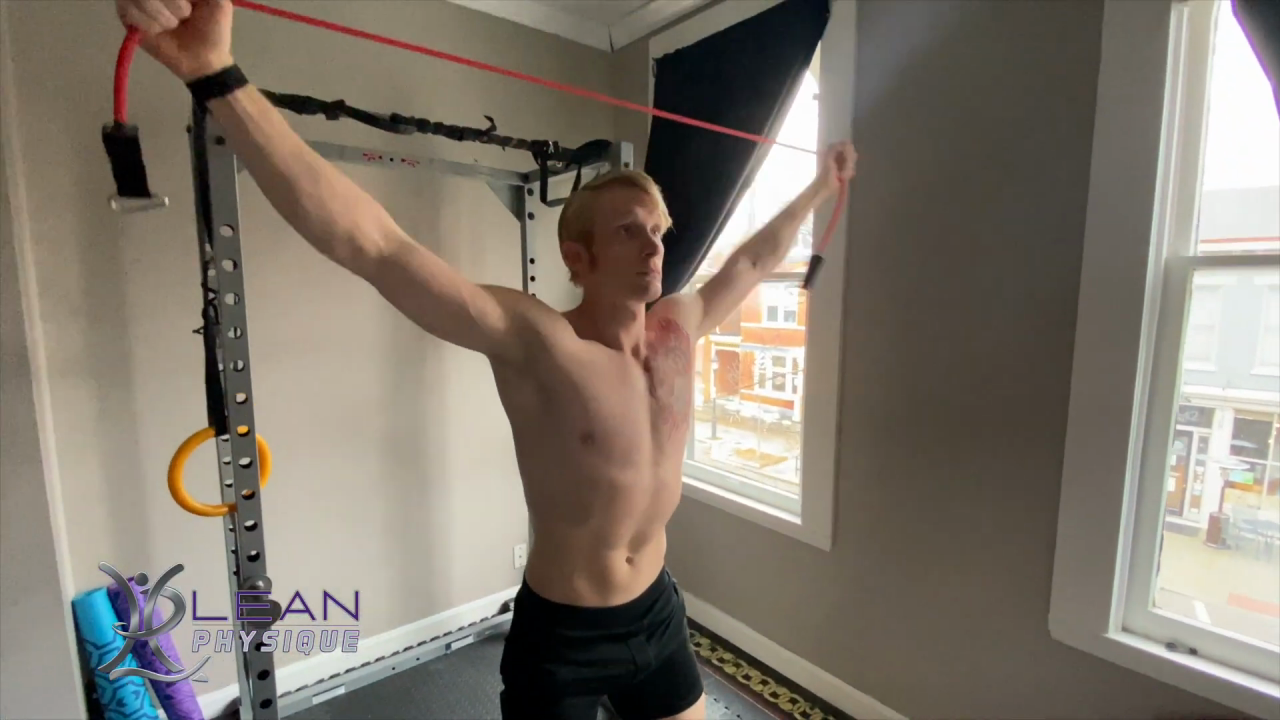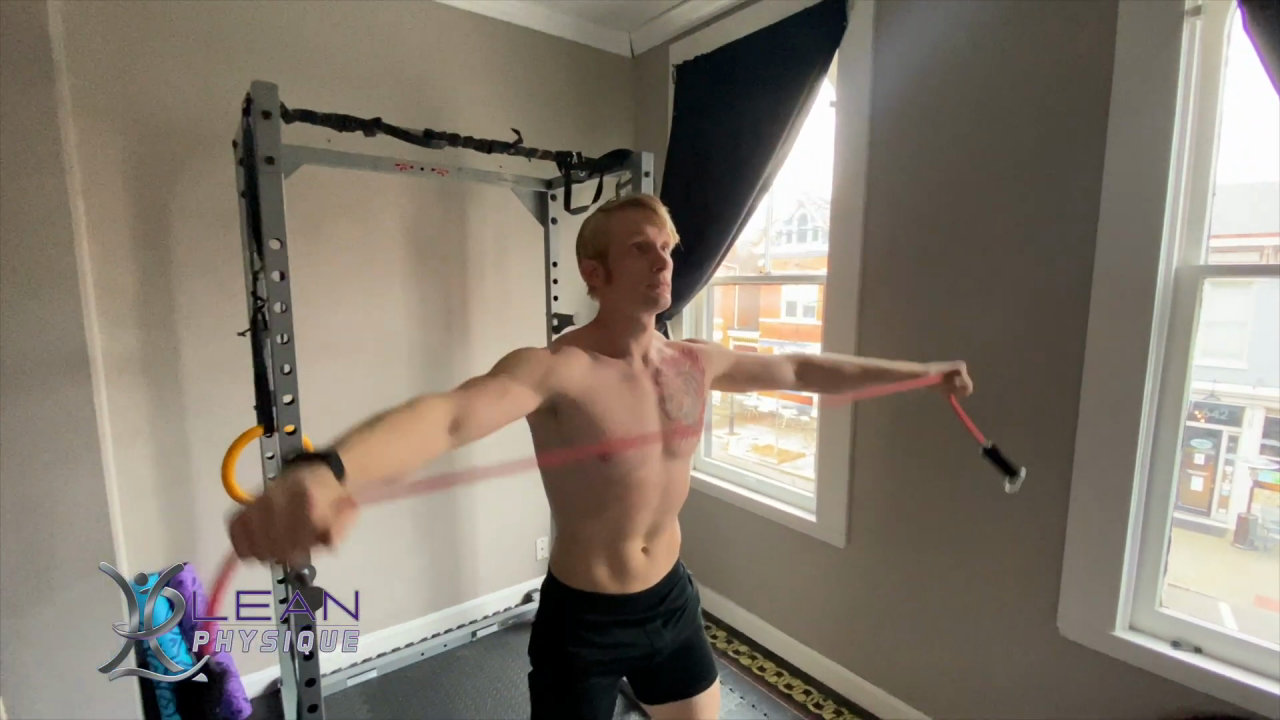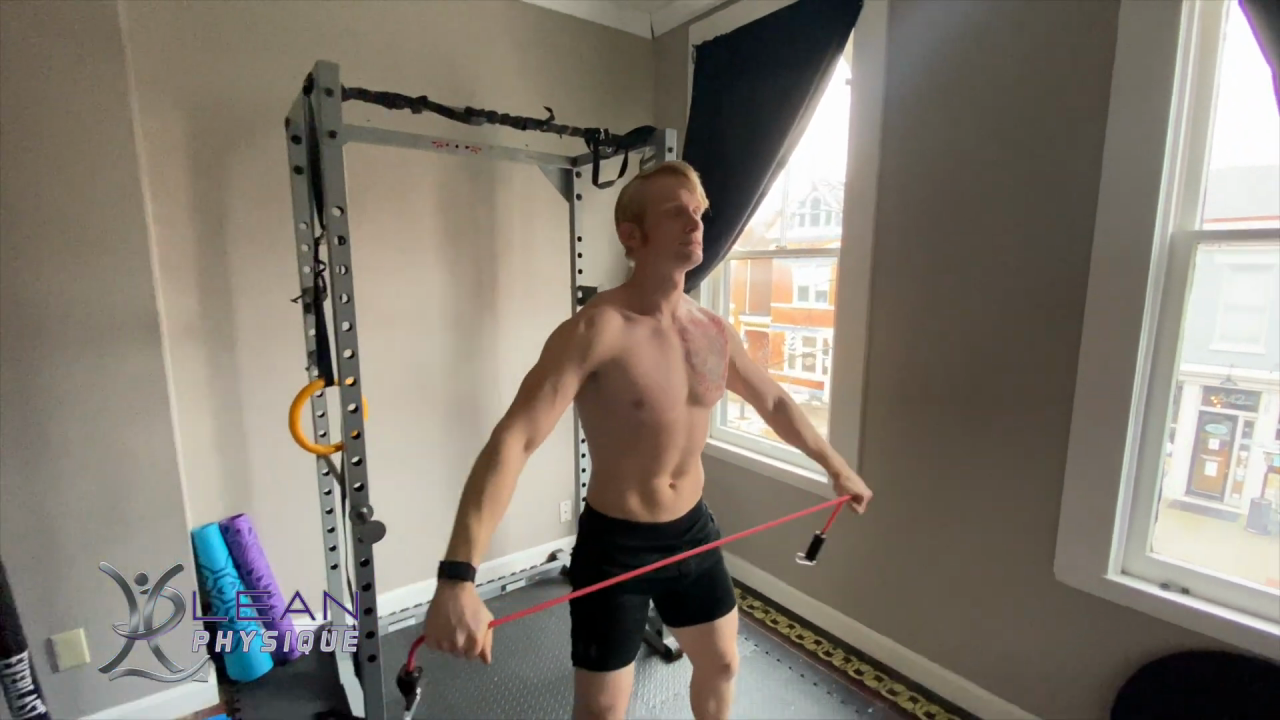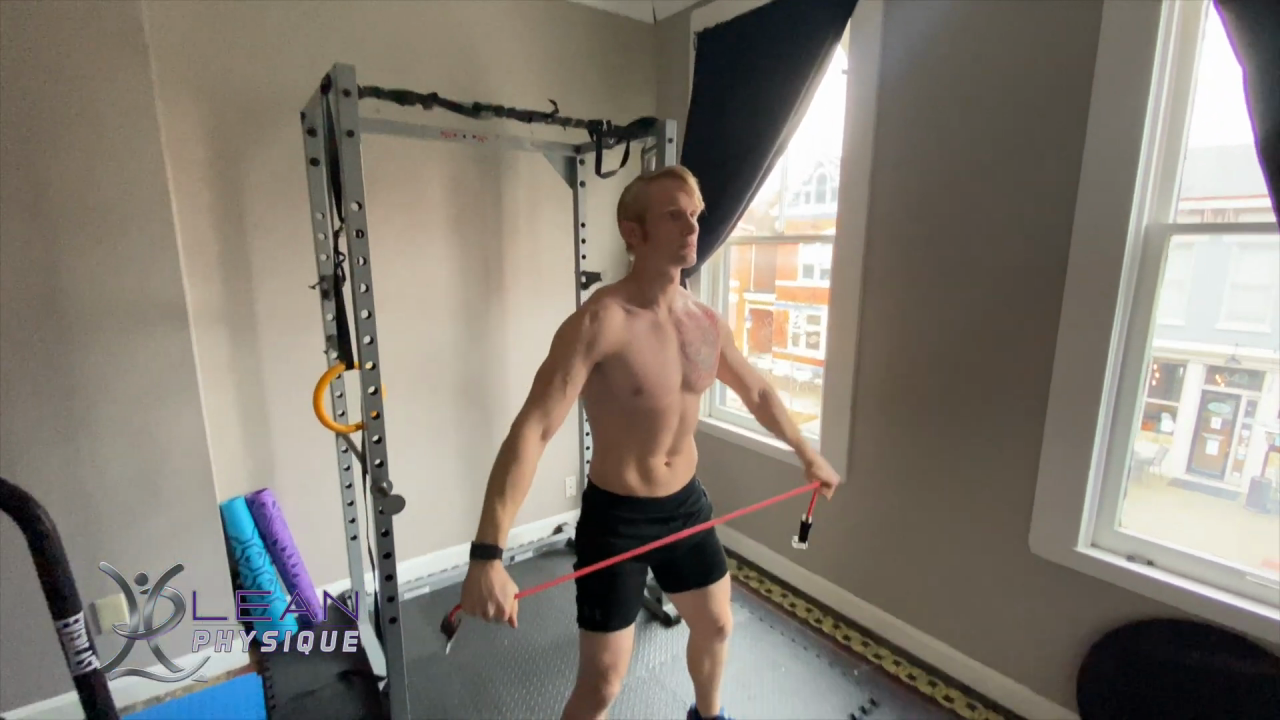
dt=0.5s
person 1, frame 1
left shoulder: (675, 329)
right shoulder: (535, 338)
left elbow: (749, 262)
left wrist: (820, 187)
left hip: (652, 613)
right hip: (557, 640)
person 1, frame 2
left shoulder: (696, 362)
right shoulder: (557, 369)
left elbow: (802, 369)
right elbow: (444, 417)
left wrist: (920, 371)
right wrist: (326, 472)
left hip: (668, 600)
right hip: (581, 620)
person 1, frame 3
left shoulder: (715, 330)
right shoulder: (593, 332)
left elbow: (774, 401)
right elbow: (511, 442)
left wrist: (837, 467)
right wrist: (458, 578)
left hip: (693, 533)
right hip: (615, 545)
left knee: (721, 662)
person 1, frame 4
left shoulder: (707, 321)
right shoulder: (599, 323)
left elbow: (758, 391)
right elbow: (530, 432)
left wrist: (809, 456)
right wrist: (487, 556)
left hip: (687, 506)
right hip: (616, 518)
left knee: (716, 626)
